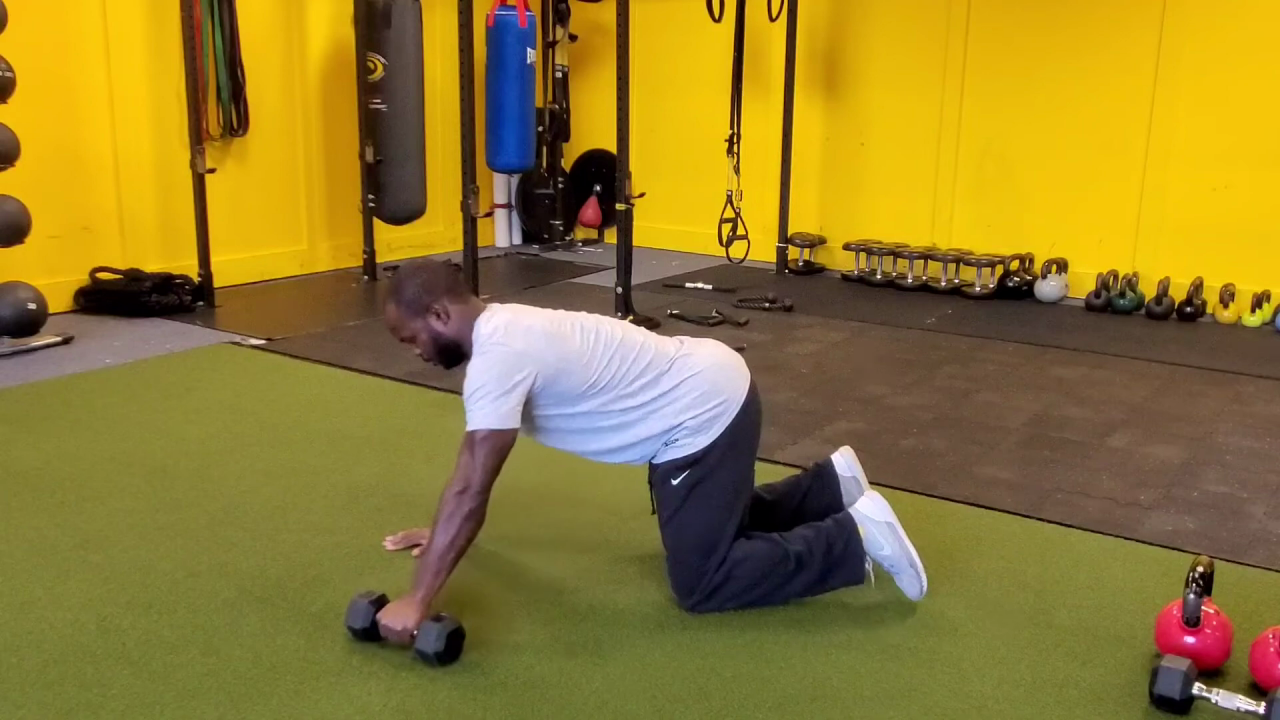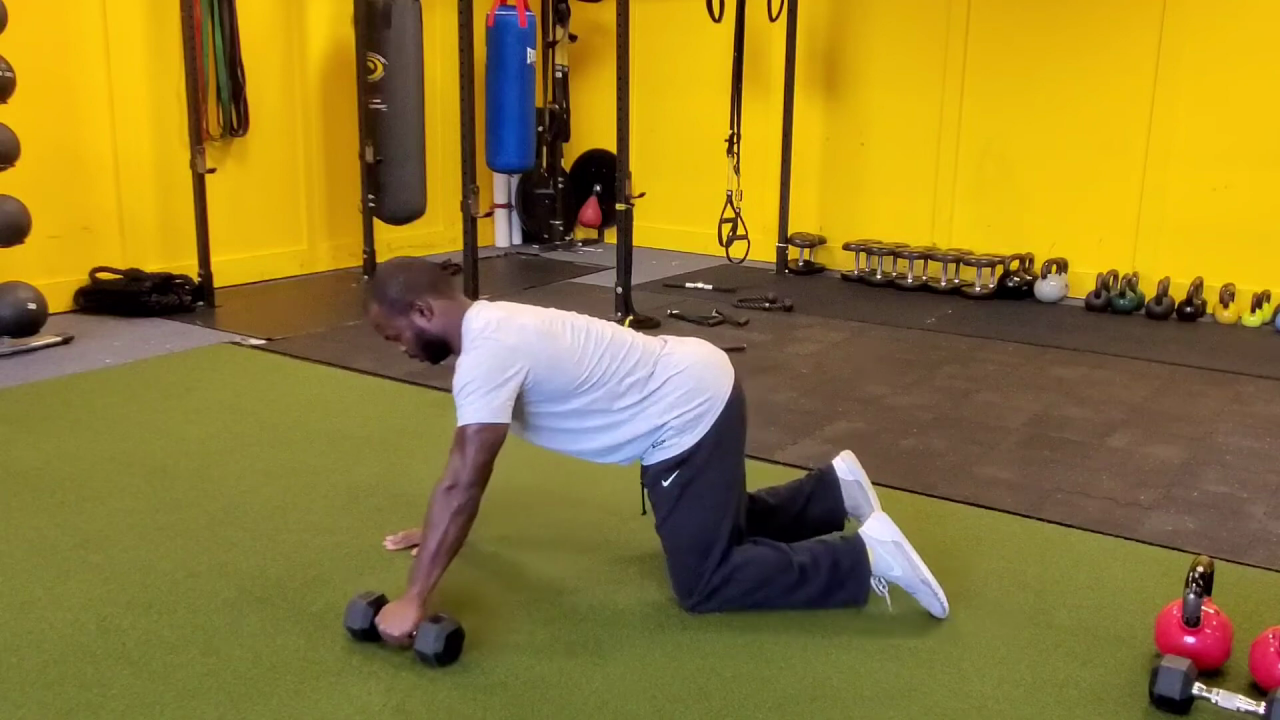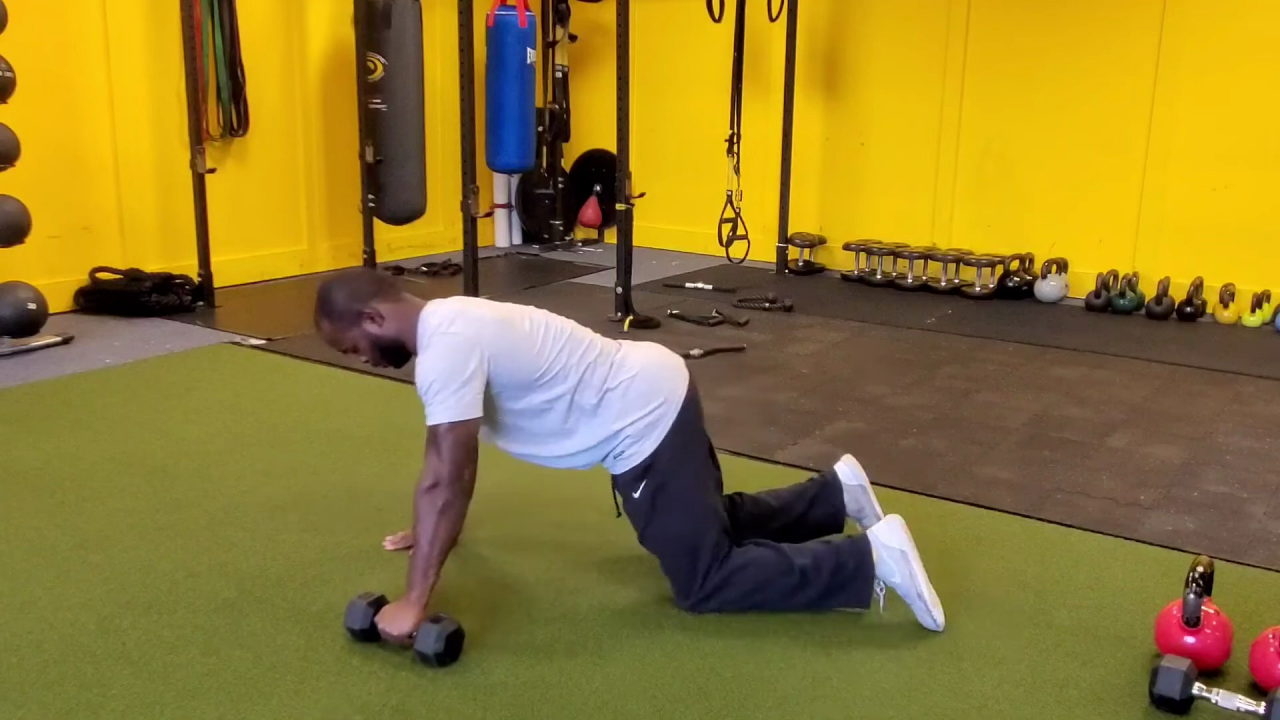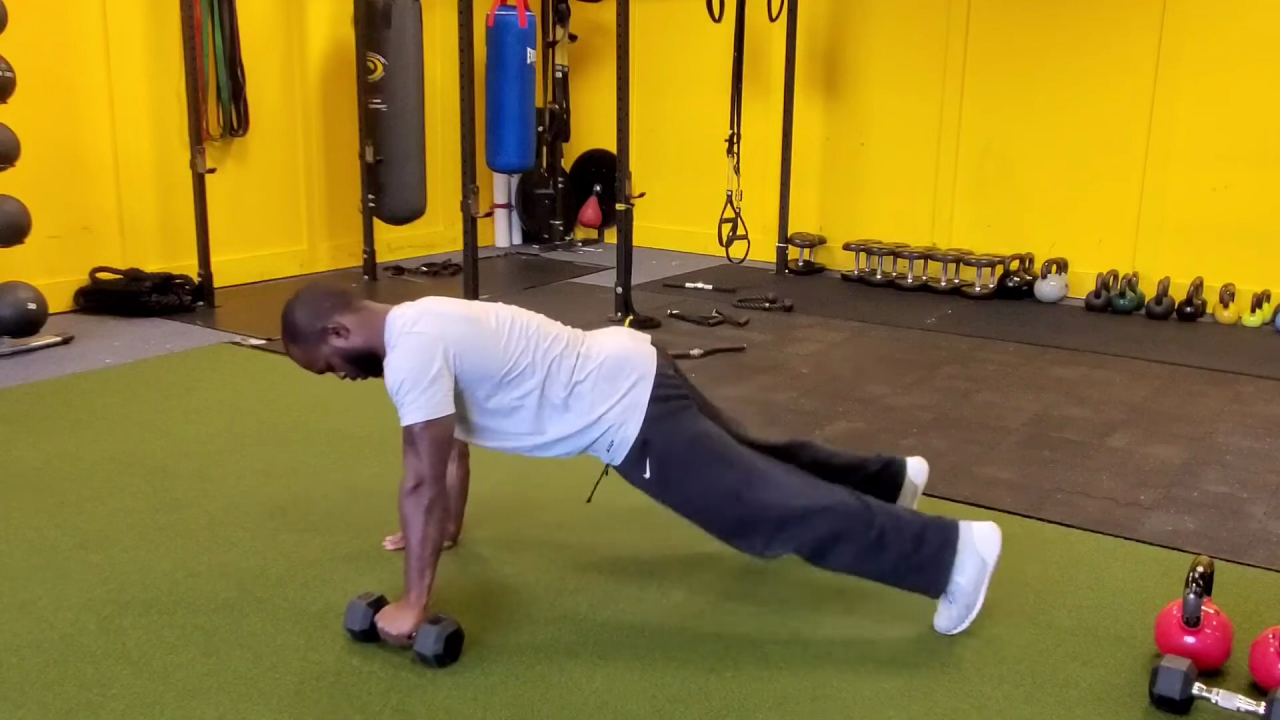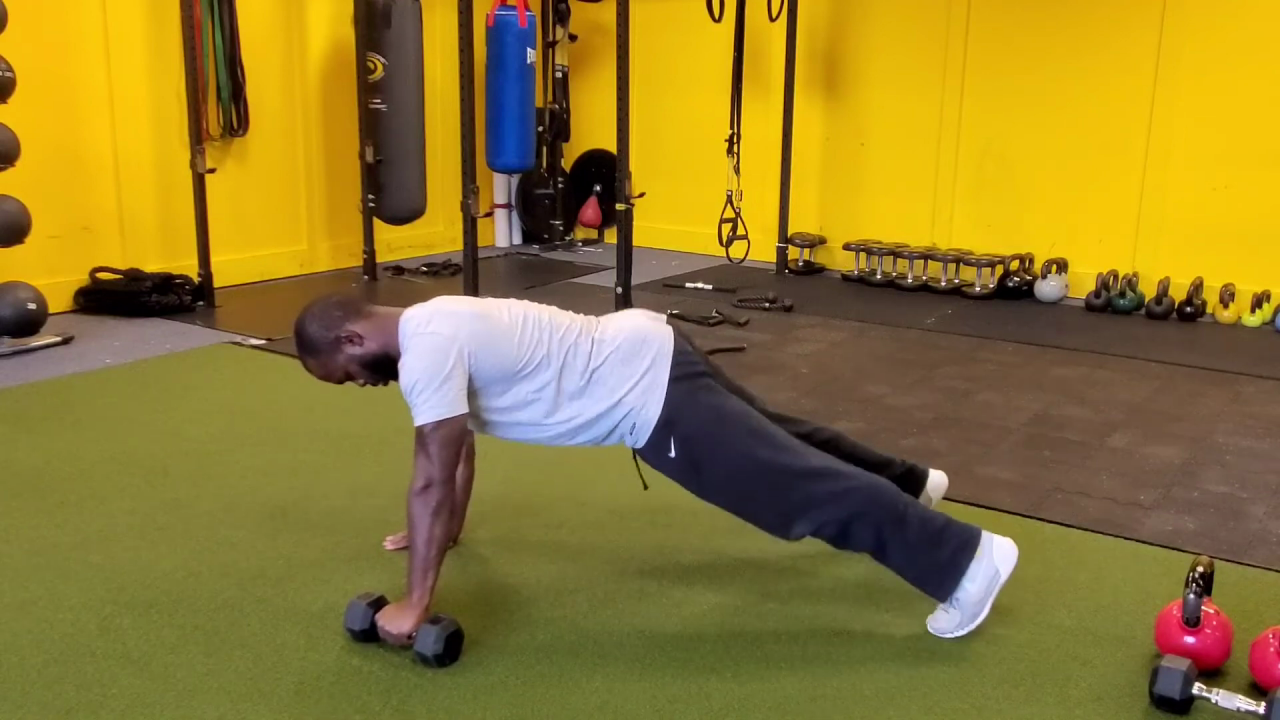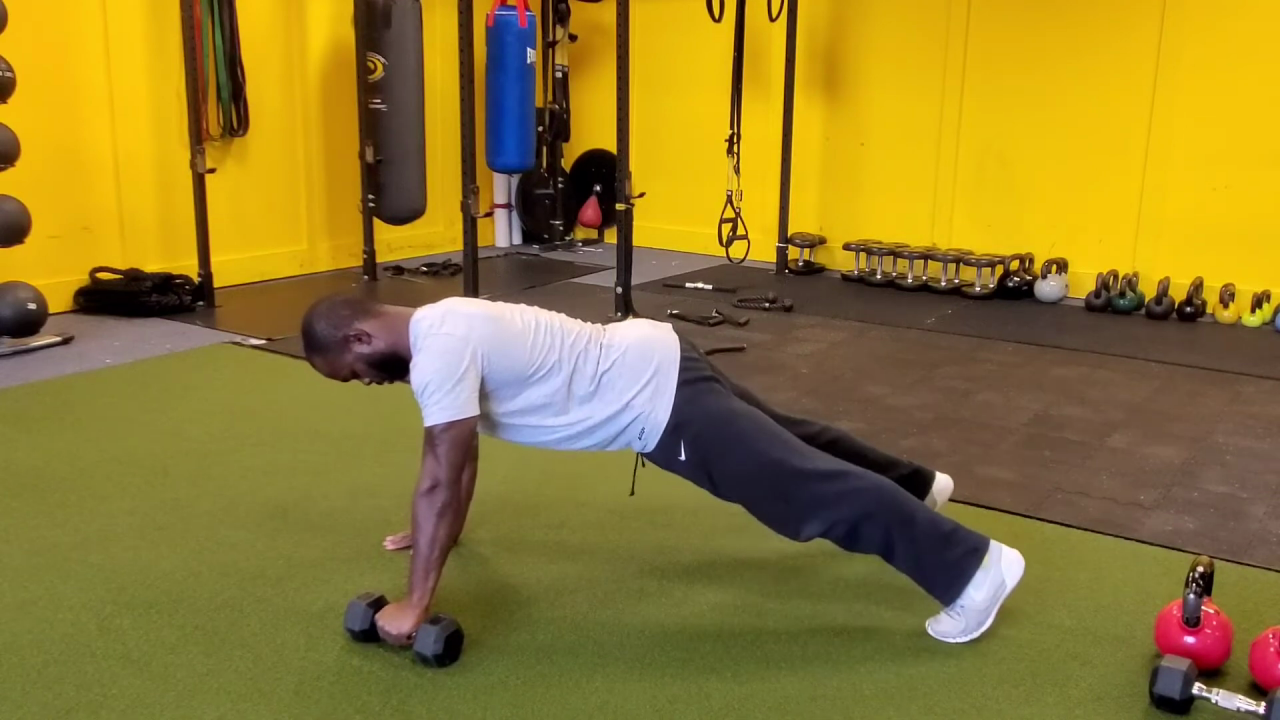
dt=0.3s
person 1, frame 1
left shoulder: (499, 358)
right shoulder: (499, 328)
left elbow: (472, 486)
right elbow: (477, 452)
left wrist: (417, 600)
right wrist: (443, 531)
left hip: (705, 412)
right hip: (706, 385)
left knee: (701, 584)
right knee: (710, 523)
left ankle: (855, 534)
right ankle: (830, 485)
person 1, frame 2
left shoulder: (487, 354)
right shoulder: (488, 325)
left elbow: (462, 481)
right elbow: (471, 462)
left wrist: (413, 600)
right wrist: (437, 531)
left hip: (690, 411)
right hip: (693, 385)
left knee: (703, 583)
right knee: (713, 528)
left ankle: (865, 557)
right ankle: (831, 488)
person 1, frame 3
left shoulder: (444, 350)
right shoulder: (449, 324)
left elbow: (442, 479)
right elbow: (464, 452)
left wrist: (415, 601)
right wrist: (444, 530)
left hip: (646, 421)
right hip: (651, 391)
left knee: (708, 582)
right knee: (712, 526)
left ankle: (874, 557)
right ankle: (836, 491)
person 1, frame 4
left shoulder: (409, 350)
right shoulder: (424, 326)
left elbow: (424, 478)
right elbow: (453, 451)
left wrist: (413, 603)
right wrist: (443, 529)
left hip: (626, 409)
right hip: (629, 373)
left knee: (765, 512)
right knee: (754, 467)
left ankle: (954, 549)
right ankle: (890, 477)
person 1, frame 5
left shoulder: (424, 350)
right shoulder: (434, 327)
left elbow: (433, 475)
right elbow: (460, 448)
left wrist: (416, 601)
right wrist: (444, 530)
left hip: (649, 392)
right hip: (645, 355)
left knee: (797, 484)
right knee: (781, 448)
left ankle: (968, 558)
right ankle: (912, 486)
person 1, frame 6
left shoulder: (438, 350)
right shoulder: (441, 328)
left elbow: (440, 475)
right elbow: (463, 454)
left wrist: (416, 602)
right wrist: (442, 530)
left hip: (656, 400)
right hip: (651, 364)
left knee: (806, 486)
right knee: (789, 450)
left ankle: (974, 566)
right ankle: (916, 487)
